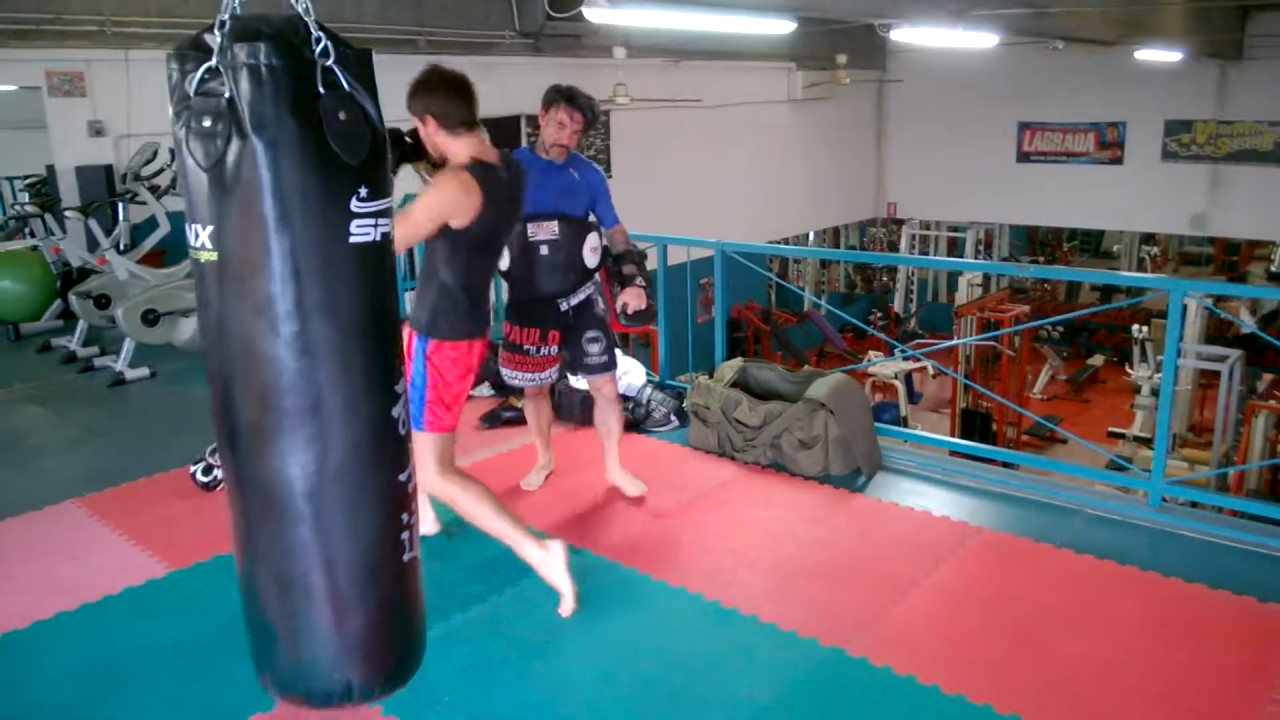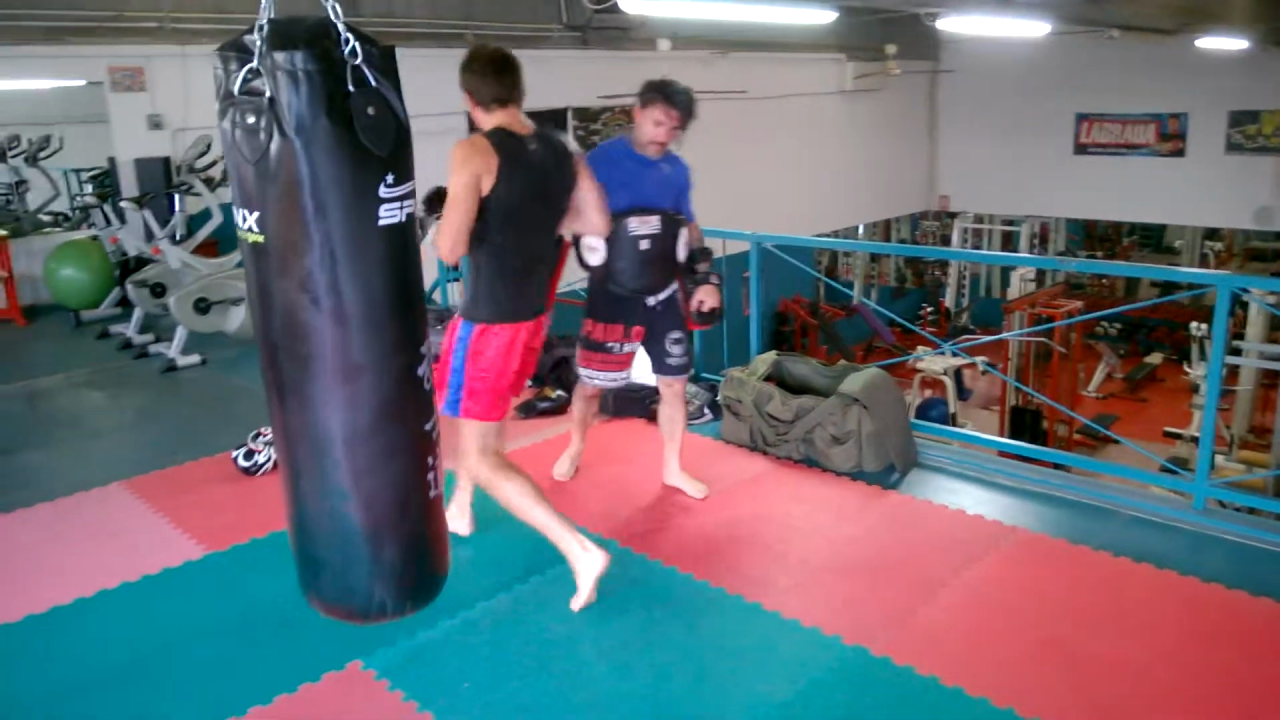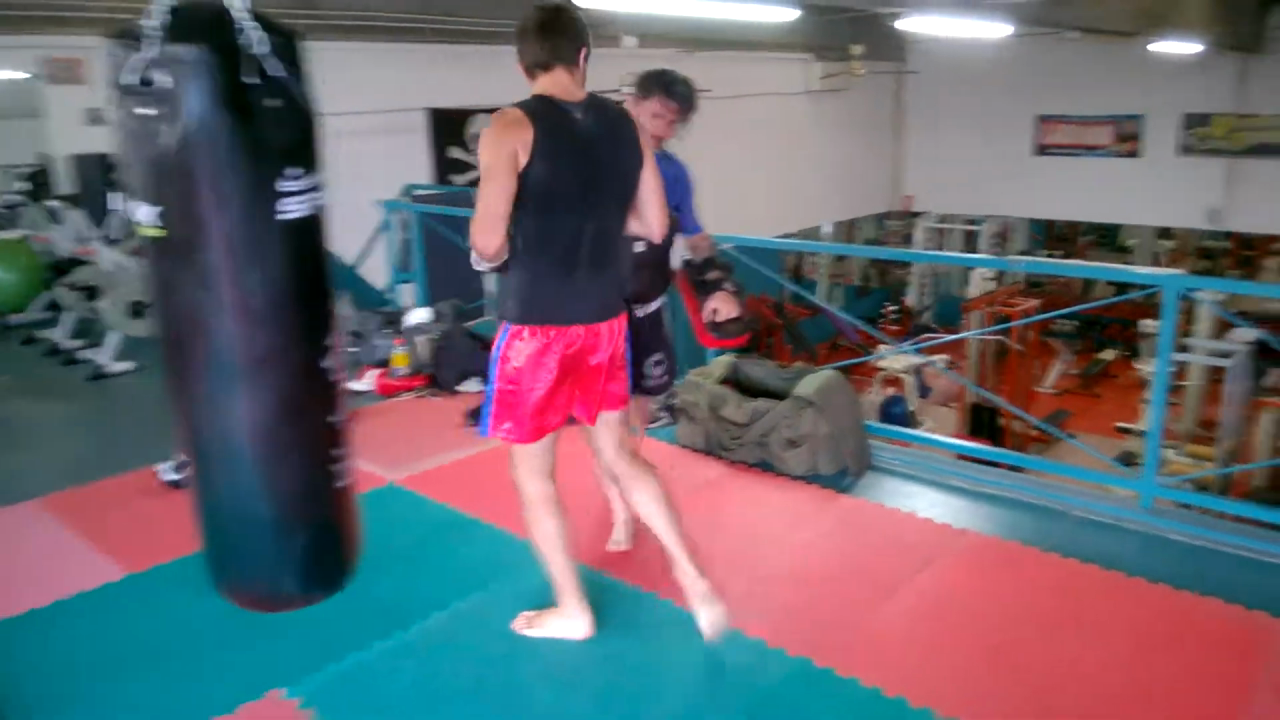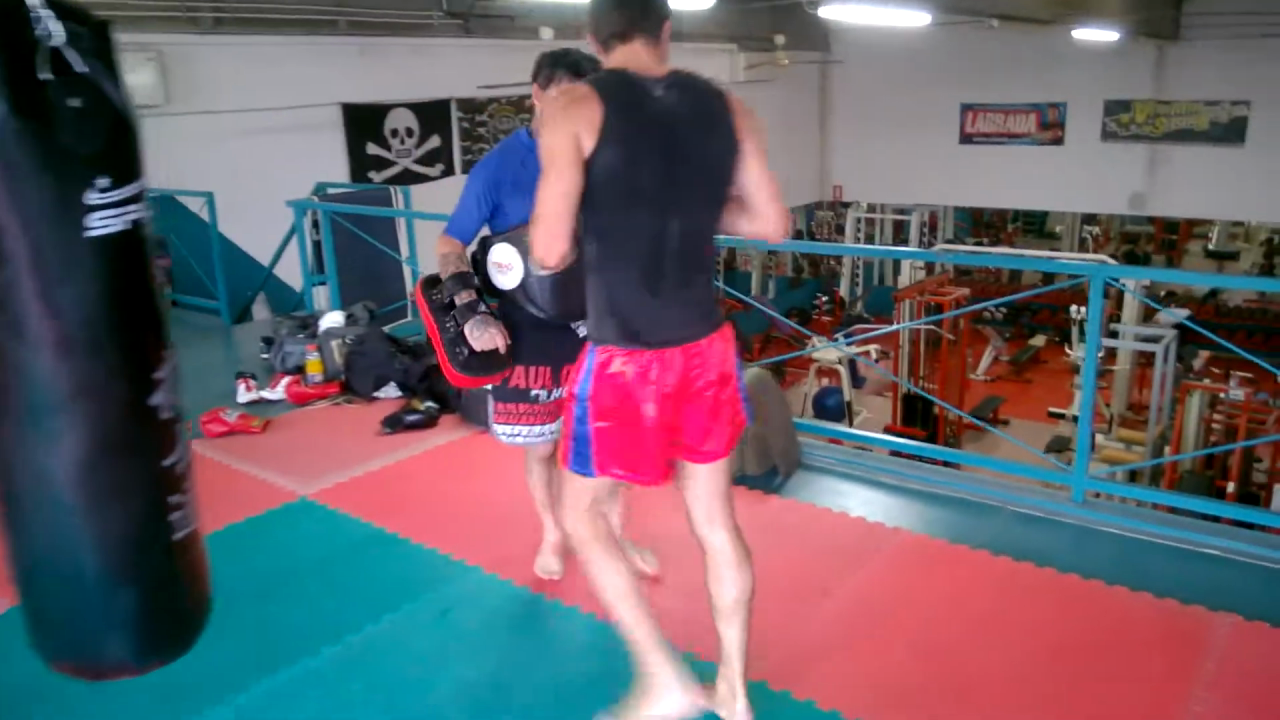
dt=0.4s
person 1, frame 1
left shoulder: (454, 186)
right shoulder: (508, 169)
left hip: (441, 338)
right hip: (470, 328)
left knee: (437, 470)
right knee: (408, 418)
left ankle: (537, 552)
right ankle: (420, 512)
person 1, frame 2
left shoulder: (476, 154)
right shoulder: (562, 151)
left elbow: (449, 251)
right elbow: (598, 224)
left wrist: (440, 221)
left hip: (490, 322)
right hip: (535, 317)
left knee: (484, 455)
right knee: (481, 423)
left ankle: (583, 552)
right ankle: (458, 507)
person 1, frame 3
left shoulder: (512, 128)
right shoulder: (626, 125)
left elbow: (490, 241)
right elbow: (654, 227)
left wrist: (484, 250)
left hip: (537, 327)
right hip: (605, 322)
left knee: (530, 475)
right knee: (619, 455)
left ankle: (571, 610)
right ankle: (696, 584)
person 1, frame 4
left shoulder: (577, 107)
right shoulder: (721, 106)
left elbow: (547, 252)
right elbow: (771, 223)
left wrist: (592, 229)
left hip: (626, 355)
right hip: (708, 343)
left knee: (584, 515)
right knee: (714, 518)
person 2, frame 1
left shoulder: (590, 176)
left elbow: (614, 231)
left wrist: (633, 280)
left hip: (581, 297)
right hip: (529, 301)
left knee: (605, 385)
right knee: (535, 387)
left ankle: (615, 469)
right ankle: (544, 459)
person 2, frame 2
left shoulder: (677, 171)
right shoulder: (599, 163)
left elbow: (688, 226)
left wrist: (706, 277)
left hip: (663, 295)
right hip: (610, 296)
left knee: (674, 388)
right knee: (591, 386)
left ankle: (672, 469)
right ankle: (575, 448)
person 2, frame 3
left shoulder: (674, 172)
left elbow: (694, 237)
left wrist: (721, 286)
left hip: (649, 308)
left knee: (642, 408)
right ankle: (622, 511)
person 2, frame 4
right shoulder: (500, 165)
right elbow: (450, 247)
right wrist: (473, 314)
right hip: (530, 331)
right knee: (541, 446)
left ankle: (617, 538)
right ankle: (553, 534)
